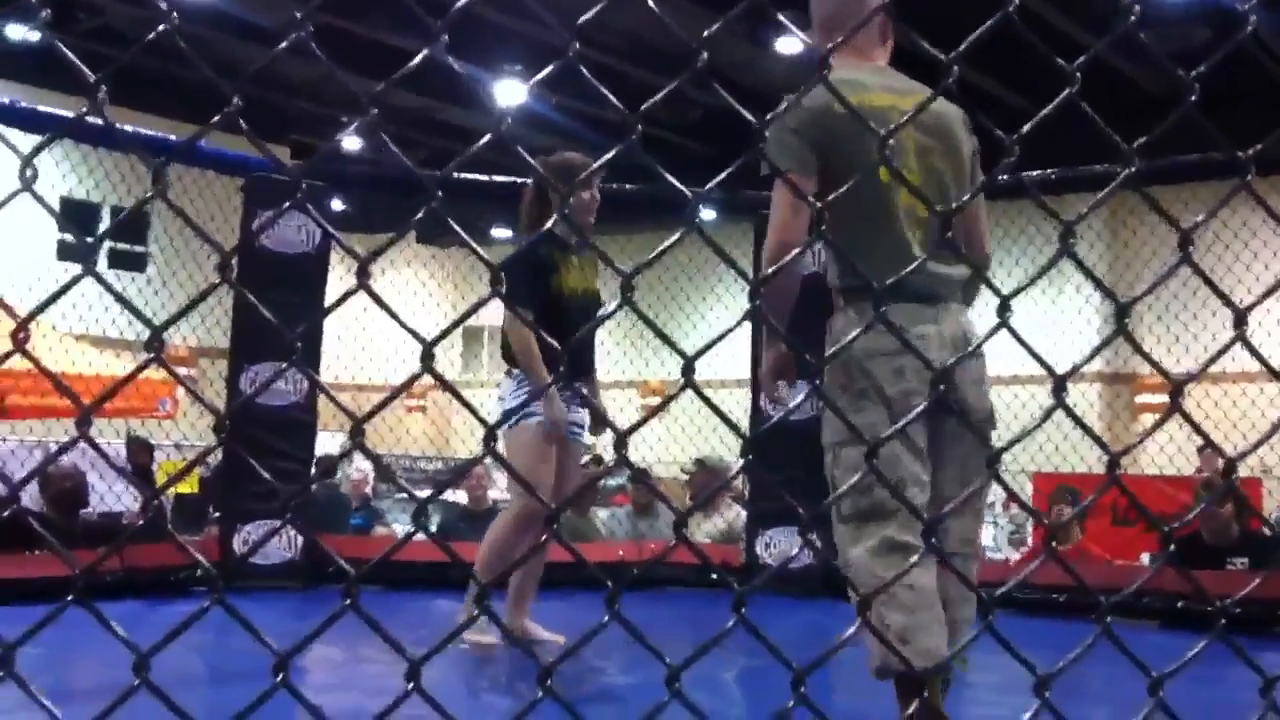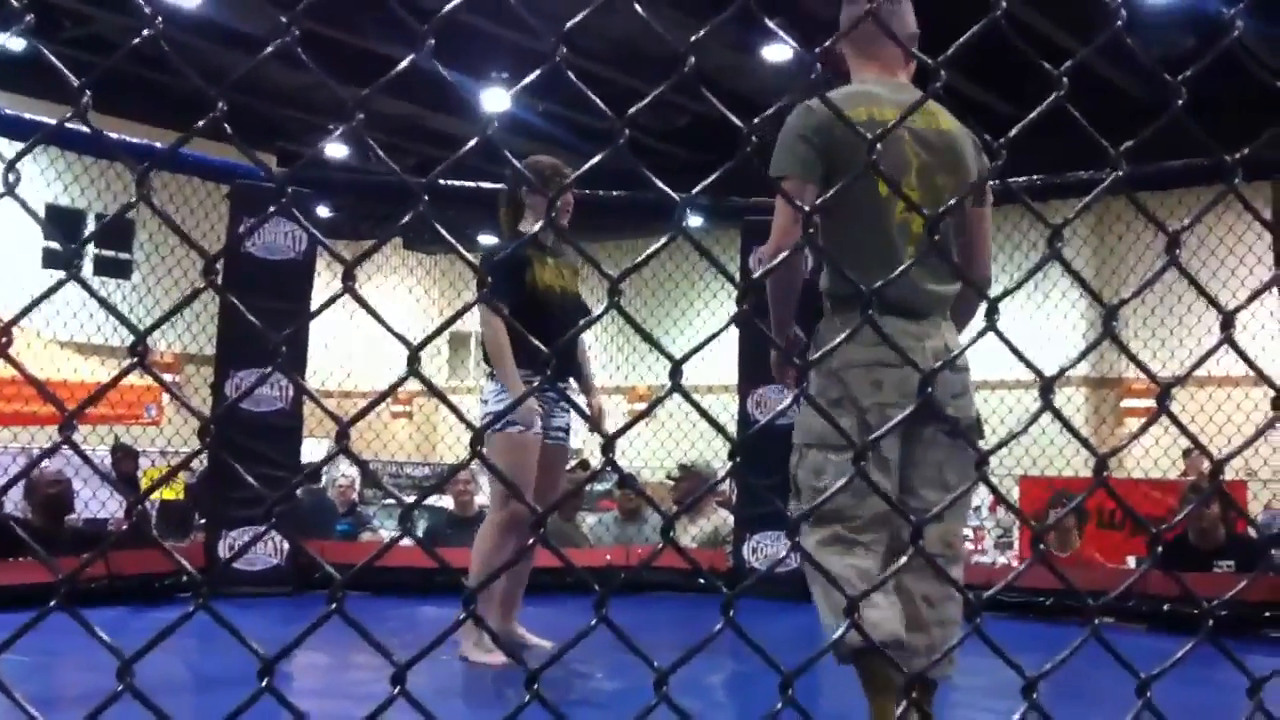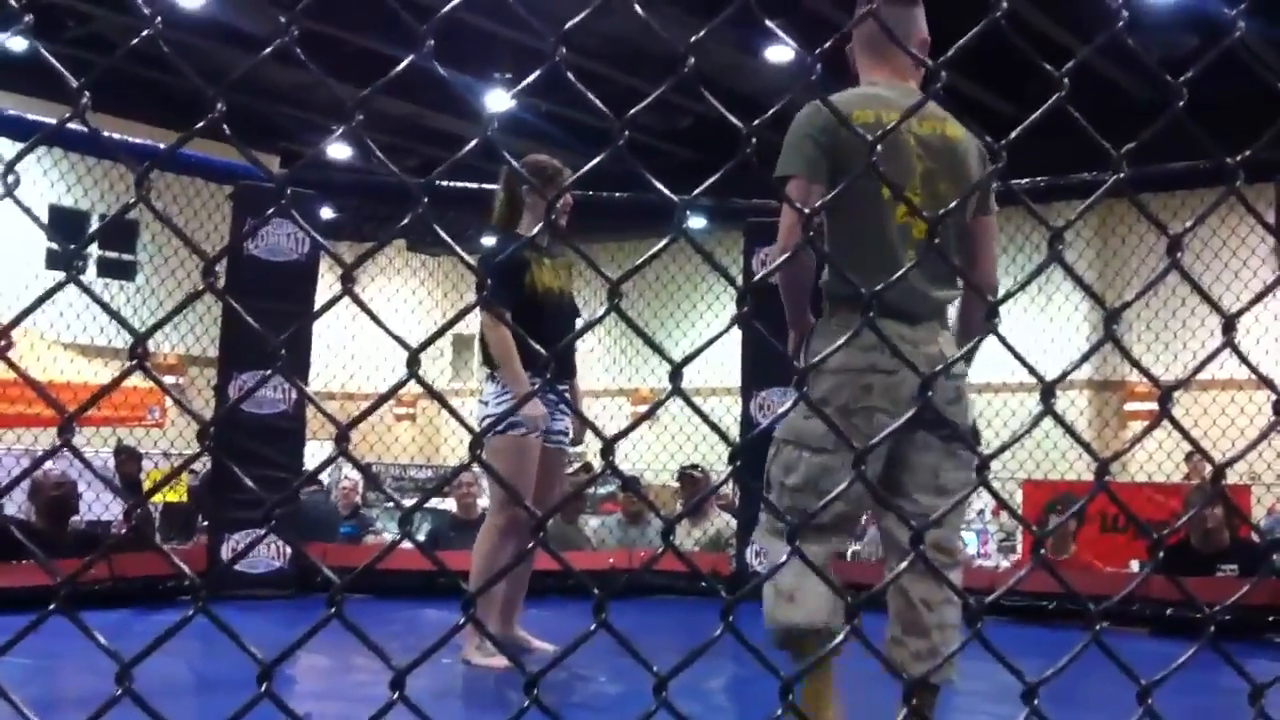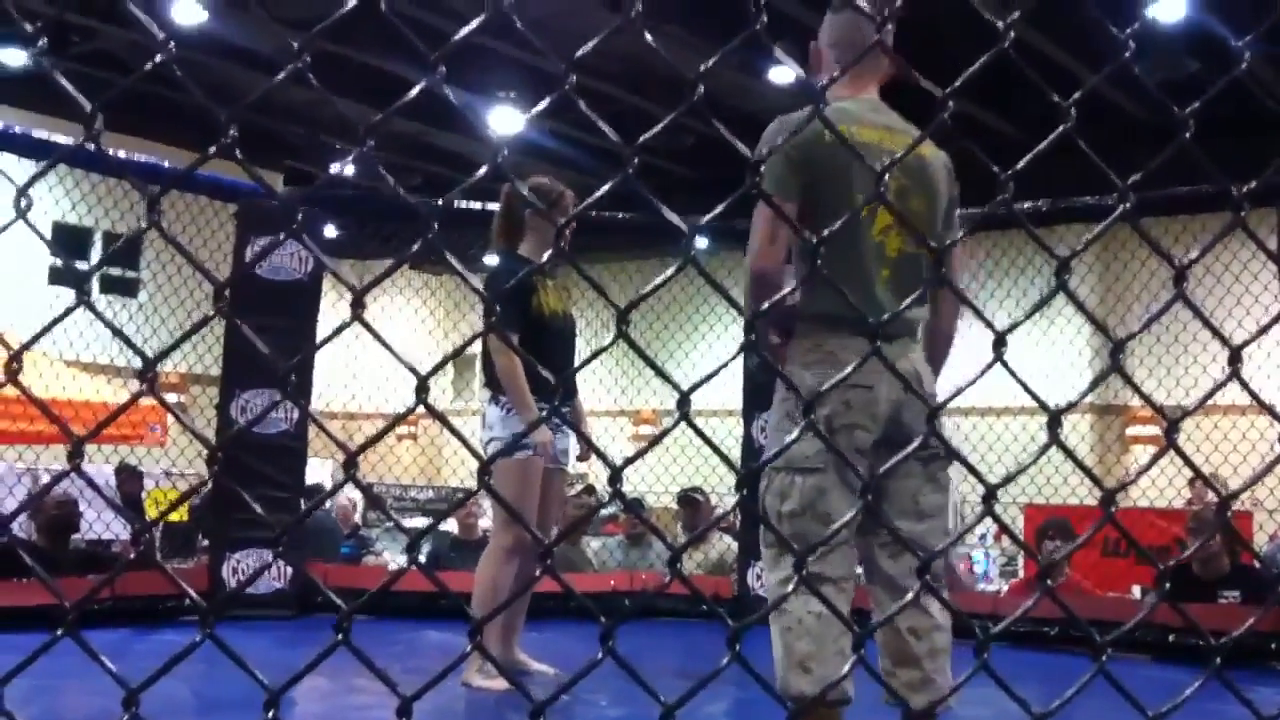
dt=0.4s
person 1, frame 1
left shoulder: (809, 108)
right shoulder: (948, 113)
left elbow: (785, 241)
right elbow: (978, 252)
left wrist: (774, 337)
left hip: (873, 334)
right hip: (953, 334)
left knee: (883, 534)
right knee: (950, 535)
person 1, frame 2
left shoulder: (818, 116)
right shoulder: (960, 134)
left elbow: (783, 244)
right elbow: (979, 271)
left wrist: (784, 332)
left hip: (857, 344)
right hip: (939, 351)
left knee: (837, 531)
right knee: (932, 540)
person 1, frame 3
left shoulder: (825, 117)
right shoulder: (966, 141)
left elbow: (791, 244)
right elbow: (984, 281)
left wrist: (801, 326)
left hip: (851, 348)
right hip: (934, 353)
left knee: (796, 529)
right knee: (929, 546)
person 1, frame 4
left shoulder: (795, 133)
right shoulder: (932, 153)
left elbow: (765, 264)
right elbow: (948, 294)
left wrist: (768, 333)
left hip: (825, 363)
right hip: (906, 368)
left knee: (809, 559)
right knee: (914, 564)
person 2, frame 1
left shoulder: (585, 256)
right shoulder: (533, 251)
right elbow: (518, 326)
left wrist: (593, 392)
right wrist: (546, 392)
left hip: (570, 394)
right hip: (532, 390)
left knee: (555, 511)
right knee: (528, 505)
left ankle: (518, 616)
right ankle: (473, 610)
person 2, frame 2
left shoulder: (564, 259)
right shoulder: (508, 251)
right elbow: (493, 321)
left wrist: (590, 390)
right wrist: (515, 389)
left hip: (556, 394)
right hip: (516, 389)
left knee: (539, 515)
right knee: (509, 510)
left ankle: (506, 622)
right ankle: (474, 630)
person 2, frame 3
left shoulder: (559, 259)
right shoulder: (505, 253)
right elbow: (495, 325)
left wrist: (575, 403)
right wrist: (524, 394)
left hip: (553, 396)
right hip: (514, 394)
left knee: (539, 519)
right knee: (509, 514)
left ankle: (507, 625)
right ankle: (475, 634)
person 2, frame 4
left shoulder: (552, 280)
right shoulder: (510, 275)
right elbow: (502, 350)
left wrist: (579, 422)
right wrist: (532, 421)
left hip: (553, 421)
right hip: (517, 417)
left knee: (538, 542)
right knee: (511, 537)
left ankle: (507, 648)
right ankle: (476, 657)
